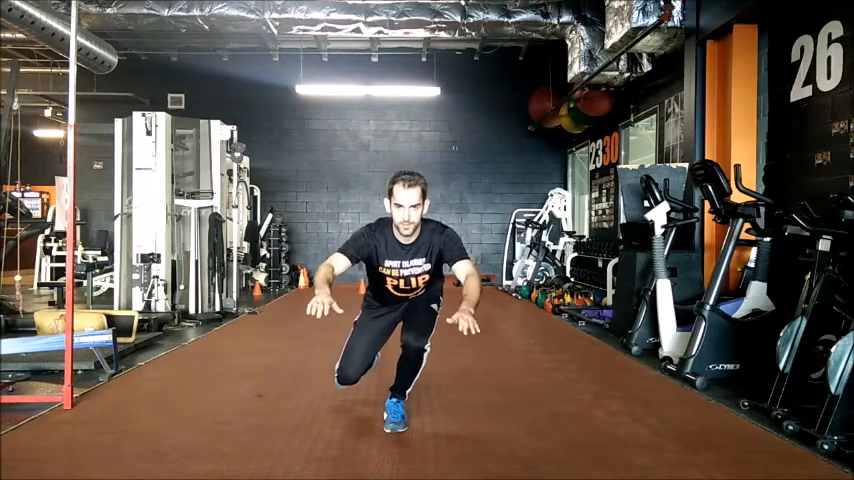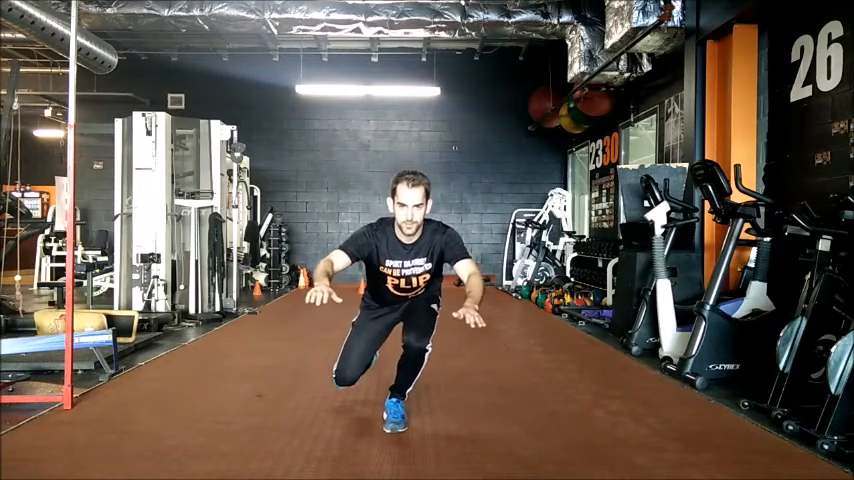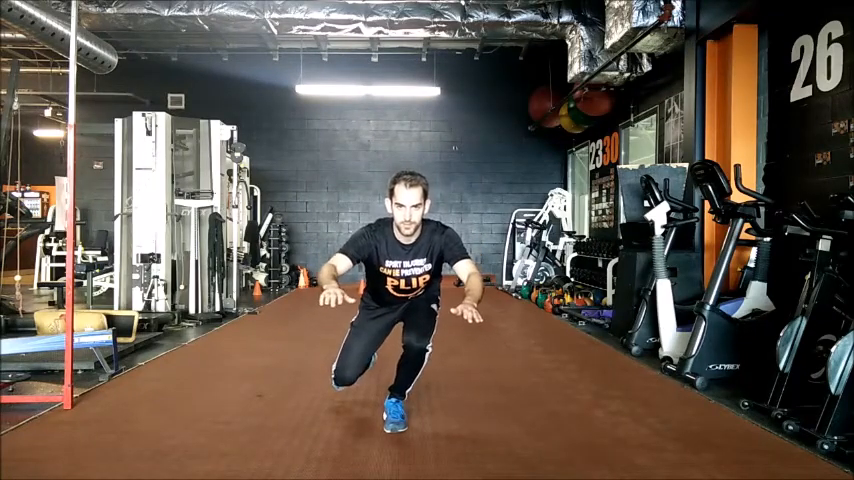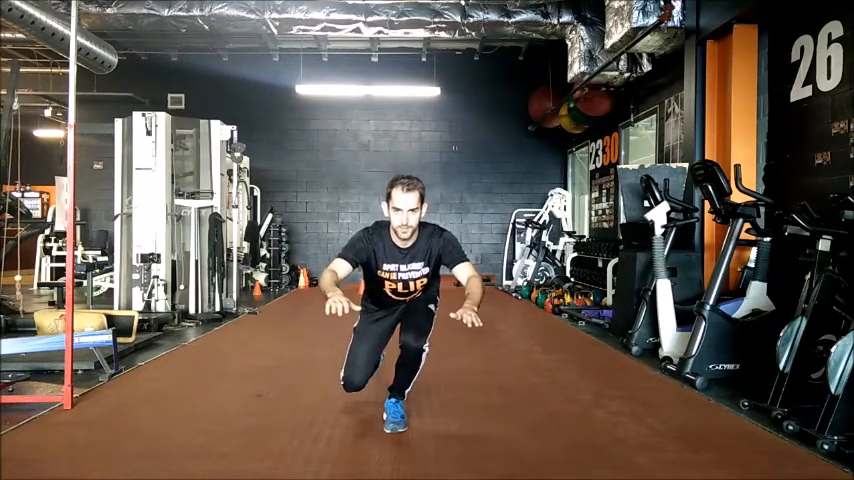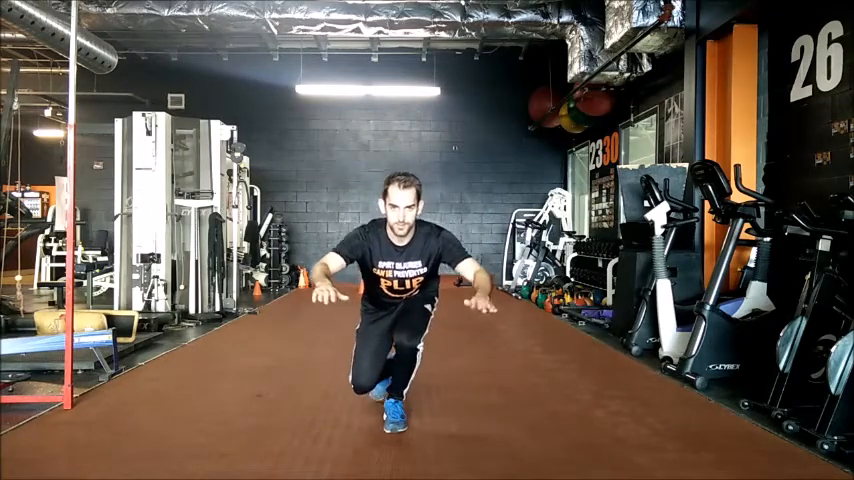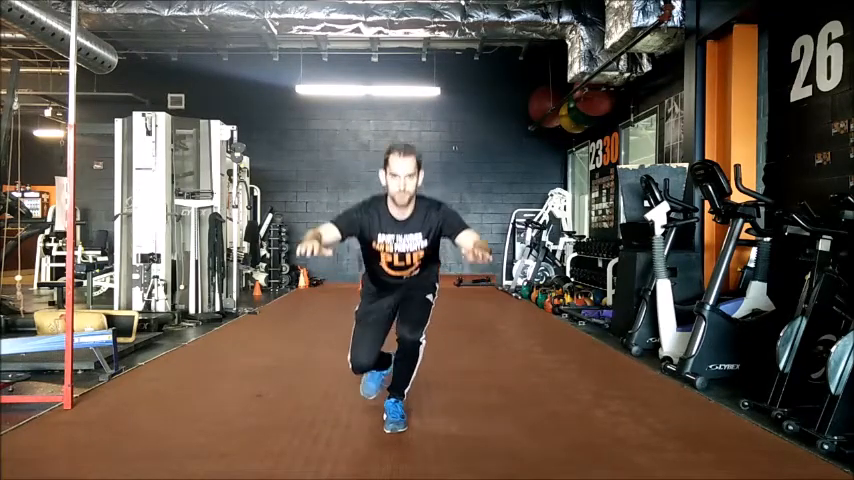
dt=0.3s
person 1, frame 1
left shoulder: (442, 236)
right shoulder: (371, 235)
left elbow: (470, 275)
right elbow: (330, 265)
left wrist: (466, 308)
right wrist: (323, 291)
left hip: (423, 300)
right hip: (380, 303)
left knee: (415, 343)
right knee: (347, 376)
left ankle: (396, 400)
right ankle: (371, 355)
person 1, frame 2
left shoulder: (443, 236)
right shoulder: (372, 234)
left elbow: (472, 274)
right elbow: (330, 262)
left wrist: (471, 303)
right wrist: (322, 282)
left hip: (422, 300)
right hip: (379, 303)
left knee: (417, 343)
right knee: (345, 376)
left ankle: (395, 400)
right ankle: (368, 355)
person 1, frame 3
left shoulder: (442, 236)
right shoulder: (371, 236)
left elbow: (471, 274)
right elbow: (331, 266)
left wrist: (470, 301)
right wrist: (331, 286)
left hip: (421, 300)
right hip: (378, 303)
left knee: (417, 343)
right knee: (344, 377)
left ankle: (395, 400)
right ankle: (366, 353)
person 1, frame 4
left shoulder: (439, 239)
right shoulder: (368, 239)
left elbow: (472, 277)
right elbow: (330, 273)
left wrist: (469, 305)
right wrist: (334, 293)
left hip: (420, 302)
right hip: (378, 306)
left knee: (413, 343)
right knee: (353, 382)
left ankle: (395, 400)
right ankle: (372, 357)
person 1, frame 5
left shoulder: (437, 238)
right shoulder: (365, 237)
left elbow: (477, 272)
right elbow: (322, 266)
left wrist: (481, 293)
right wrist: (323, 282)
left hip: (418, 301)
right hip: (377, 306)
left knee: (407, 342)
right knee: (363, 384)
left ankle: (394, 400)
right ankle: (387, 367)
person 1, frame 6
left shoulder: (437, 212)
right shoulder: (366, 212)
left elbow: (474, 242)
right elbow: (320, 234)
left wrist: (479, 250)
right wrist: (313, 240)
left hip: (419, 285)
right hip: (378, 289)
left knee: (411, 337)
right knee: (361, 362)
left ankle: (395, 401)
right ankle: (383, 365)
